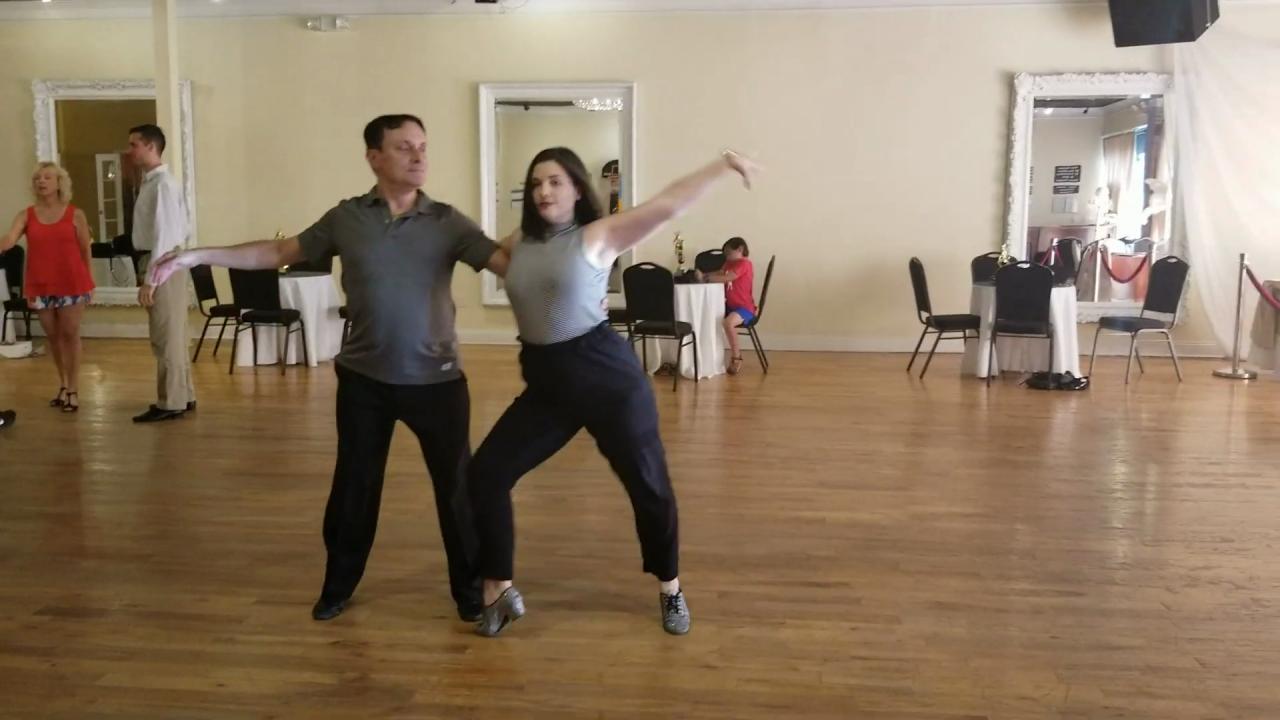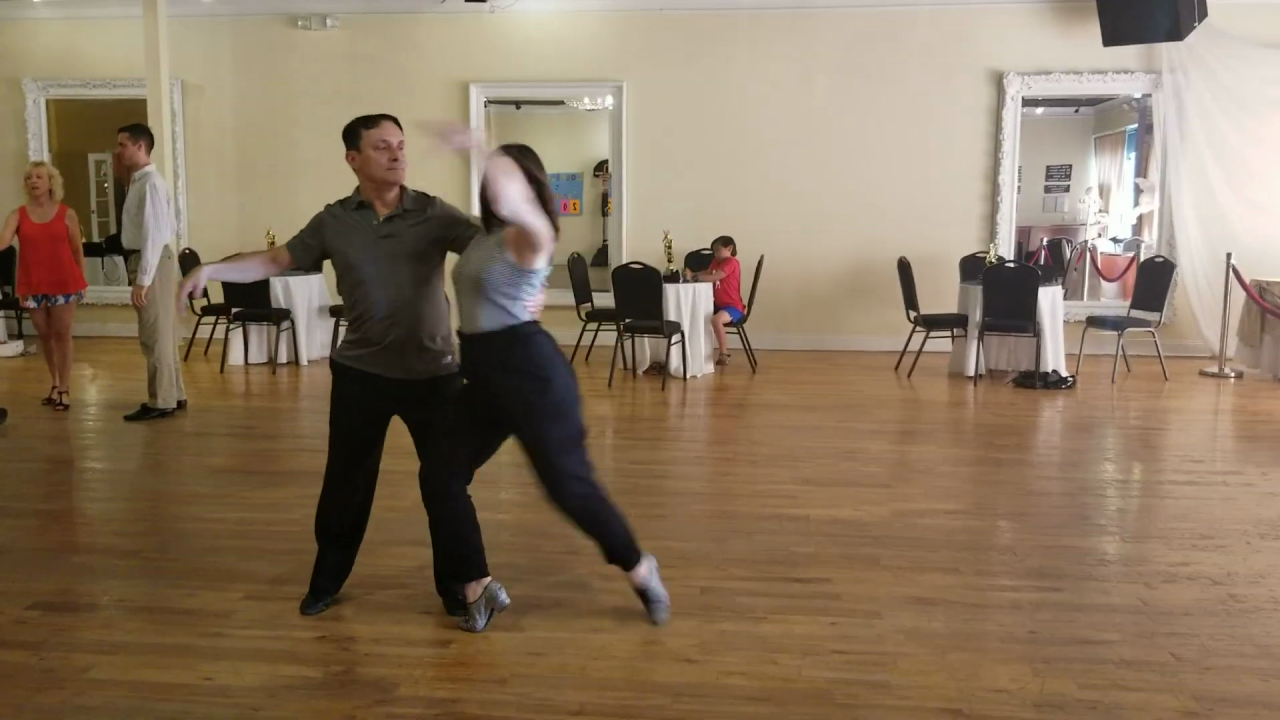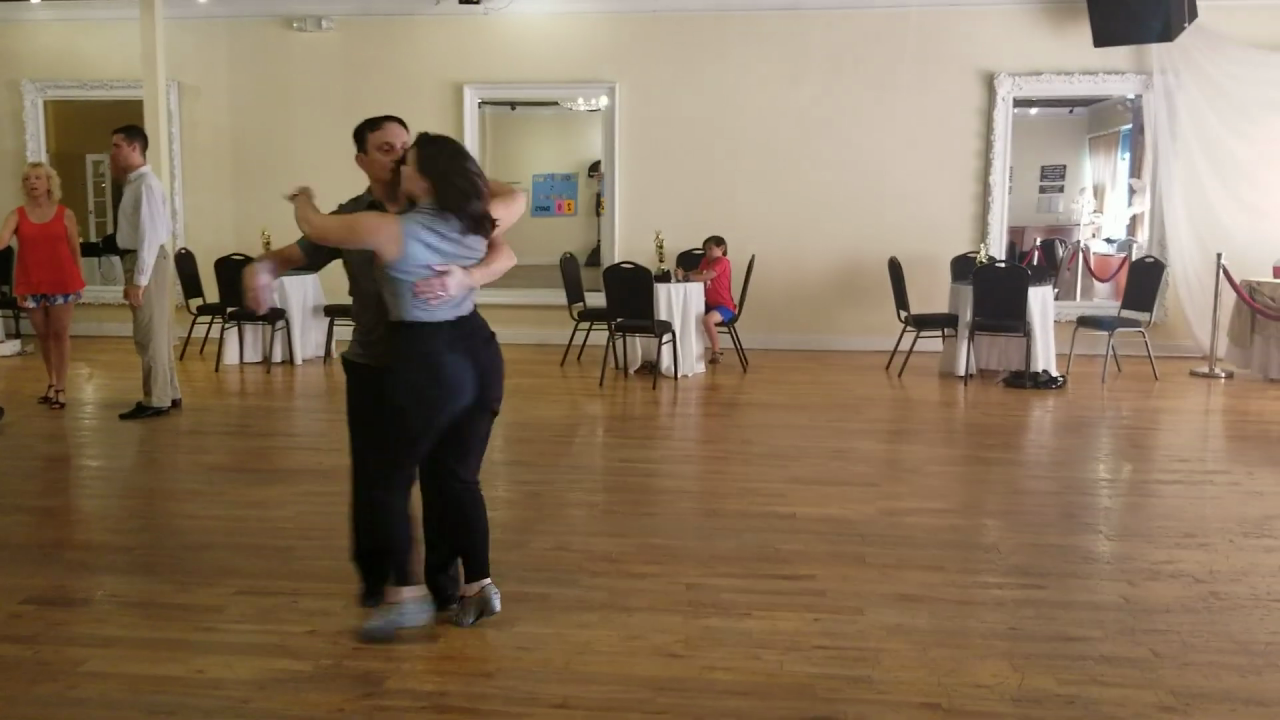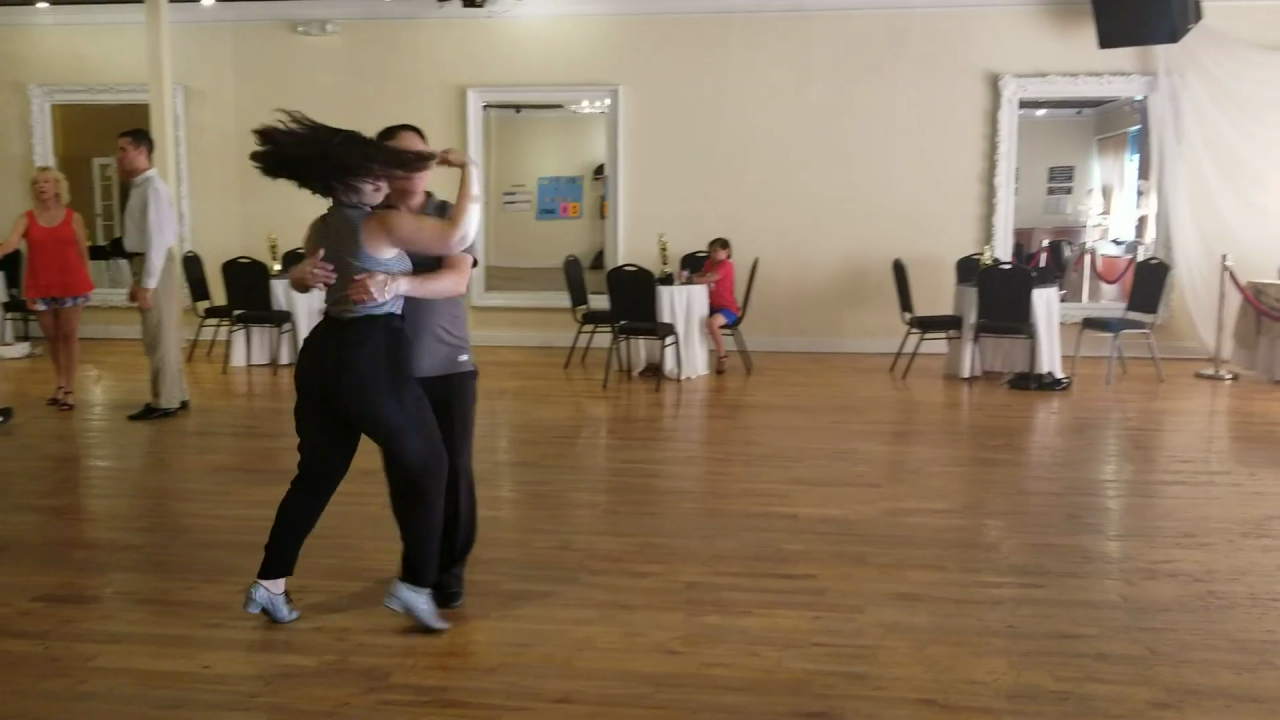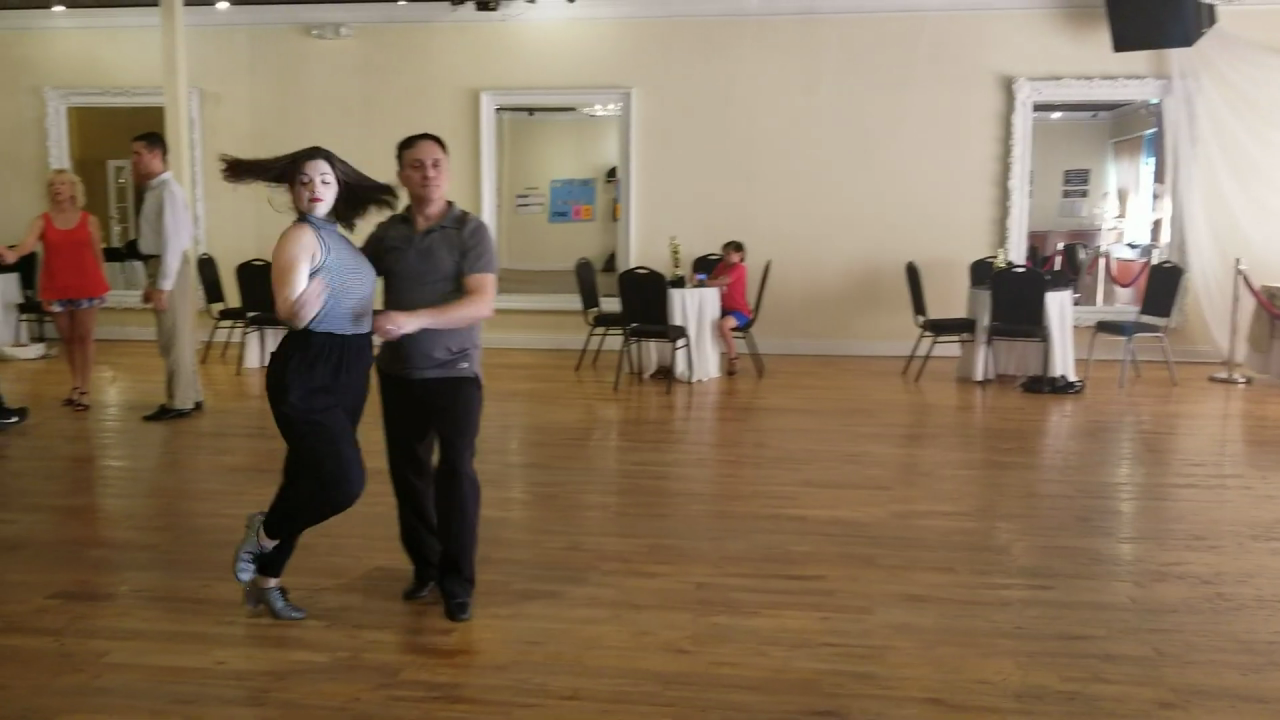
dt=0.2s
person 1, frame 1
left shoulder: (599, 234)
right shoulder: (518, 244)
left elbow: (663, 206)
left wrist: (721, 165)
left hip: (605, 373)
right hip: (545, 382)
left knee: (648, 485)
right knee: (485, 476)
left ankle: (669, 588)
right ankle: (500, 591)
person 1, frame 2
left shoulder: (531, 233)
right shoulder: (490, 233)
left elbow: (516, 207)
left wrist: (486, 154)
left hip: (529, 371)
right hip: (484, 375)
left knee: (568, 486)
left ankle: (640, 570)
right ankle: (480, 587)
person 1, frame 3
left shoulder: (388, 229)
right shoulder: (473, 223)
left elbow: (314, 226)
right elbow: (516, 196)
left wrist: (303, 197)
left hip: (424, 366)
right hip: (478, 358)
left knee: (390, 481)
right knee: (458, 480)
left ankle: (404, 598)
right ankle: (480, 588)
person 1, frame 4
left shoulder: (327, 225)
right shoulder: (384, 224)
right elbow: (459, 237)
right wrist: (465, 170)
left hip: (325, 356)
right hip: (373, 360)
left knee: (315, 476)
right knee: (425, 471)
left ankle: (268, 585)
right ankle: (415, 586)
person 1, frame 5
left shoulder: (337, 236)
right shoulder: (299, 237)
right elbow: (290, 309)
right wrist: (306, 299)
left hip: (344, 369)
right hip: (306, 374)
left knee: (312, 478)
right knee: (342, 482)
left ankle: (267, 578)
right ankle: (268, 533)
person 2, frame 1
left shoulder: (448, 222)
right shoulder: (344, 218)
left elbow: (509, 262)
right elbow: (279, 252)
right wrist: (194, 255)
left hip: (436, 378)
right hip: (365, 376)
left knee: (454, 482)
right knee: (355, 482)
left ankle: (467, 584)
right ankle: (339, 581)
person 2, frame 2
left shoulder: (435, 214)
right shoulder: (334, 221)
right elbow: (275, 261)
right wrist: (210, 270)
left hip: (432, 371)
right hip: (361, 371)
left knee: (444, 478)
right knee: (346, 477)
left ankle: (459, 580)
right ankle: (328, 576)
person 2, frame 3
right shoulder: (345, 219)
right elbow: (287, 257)
right wrist: (261, 271)
right hip: (370, 365)
right knee: (370, 470)
left ankle: (442, 573)
right ankle: (374, 570)
person 2, frame 4
left shoulder: (450, 218)
left elbow: (457, 280)
right elbow: (306, 271)
left wrist: (399, 283)
right wrist: (306, 271)
left hip: (450, 368)
left knee: (454, 468)
left ankle: (450, 567)
person 2, frame 5
left shoulder: (471, 231)
right shoulder: (388, 234)
left elbow: (482, 303)
left wrist: (414, 319)
left hip: (453, 373)
right hip: (398, 373)
left knee: (455, 471)
right knee: (408, 471)
left ankle: (457, 579)
right ankle: (428, 567)
person 3, frame 1
left shoulder: (163, 184)
right shoulder: (150, 183)
left elbow: (164, 235)
left wrist: (150, 280)
right wrist: (149, 274)
right hip: (157, 263)
left knee: (166, 336)
right knee: (172, 334)
left ankle: (171, 403)
right ankle: (183, 397)
person 3, frame 2
left shoulder: (151, 183)
right shoulder: (138, 182)
left elbow: (154, 235)
left wrist: (142, 279)
right wrist: (139, 273)
left hip: (153, 263)
right hip: (146, 261)
left knee: (155, 335)
right knee: (161, 333)
left ankle: (161, 402)
right ankle: (173, 395)
person 3, frame 3
left shoulder: (146, 184)
right shoulder: (133, 183)
left elbow: (150, 234)
left wrist: (139, 279)
right wrist: (134, 275)
left hip: (148, 262)
right hip: (139, 260)
left knee: (150, 335)
right knee: (155, 332)
left ankle: (156, 401)
right ankle: (168, 394)
person 3, frame 4
left shoulder: (153, 188)
right shoulder: (139, 186)
left elbow: (157, 238)
left wrist: (147, 283)
right wrist: (139, 279)
left hip: (156, 265)
right hip: (146, 263)
left knee: (159, 336)
right knee: (164, 334)
left ankle: (164, 402)
right ankle: (175, 395)
person 3, frame 5
left shoulder: (168, 191)
right shoulder: (154, 190)
left elbow: (173, 240)
left wrist: (163, 285)
right wrist: (153, 281)
left hip: (171, 268)
right hip: (160, 266)
left knee: (174, 338)
right knee: (178, 336)
left ankle: (179, 402)
right ankle: (189, 397)
person 4, frame 1
left shoulder: (75, 215)
right shoulder: (26, 215)
left elbow: (85, 250)
left wrist: (88, 282)
left hip: (70, 283)
right hip: (40, 285)
left knee: (70, 335)
right knee: (53, 336)
left ankle: (72, 390)
right ankle: (64, 386)
person 4, frame 2
left shoulder: (67, 214)
left elbow: (77, 250)
left wrist: (81, 282)
left hip: (63, 282)
right hip: (33, 284)
left knee: (62, 334)
right knee: (45, 335)
left ankle: (64, 389)
right ankle: (55, 384)
person 4, frame 3
left shoulder: (65, 214)
left elbow: (74, 250)
left wrist: (78, 282)
left hip: (61, 282)
right hip: (31, 284)
left knee: (60, 333)
right knee: (43, 334)
left ankle: (61, 388)
right ankle: (51, 383)
person 4, frame 4
left shoulder: (73, 218)
right shoulder: (26, 219)
left elbow: (82, 253)
left wrist: (85, 284)
left hip: (70, 285)
right hip: (40, 287)
left knee: (68, 335)
right knee: (51, 336)
left ankle: (69, 389)
right ankle: (60, 385)
person 4, frame 5
left shoulder: (89, 221)
right shoulder: (42, 221)
left elbow: (97, 255)
right elbow: (27, 244)
left wrist: (99, 285)
left hip: (85, 287)
right hip: (56, 288)
left knee: (84, 336)
right knee: (67, 338)
left ankle: (85, 390)
right ankle: (75, 385)
